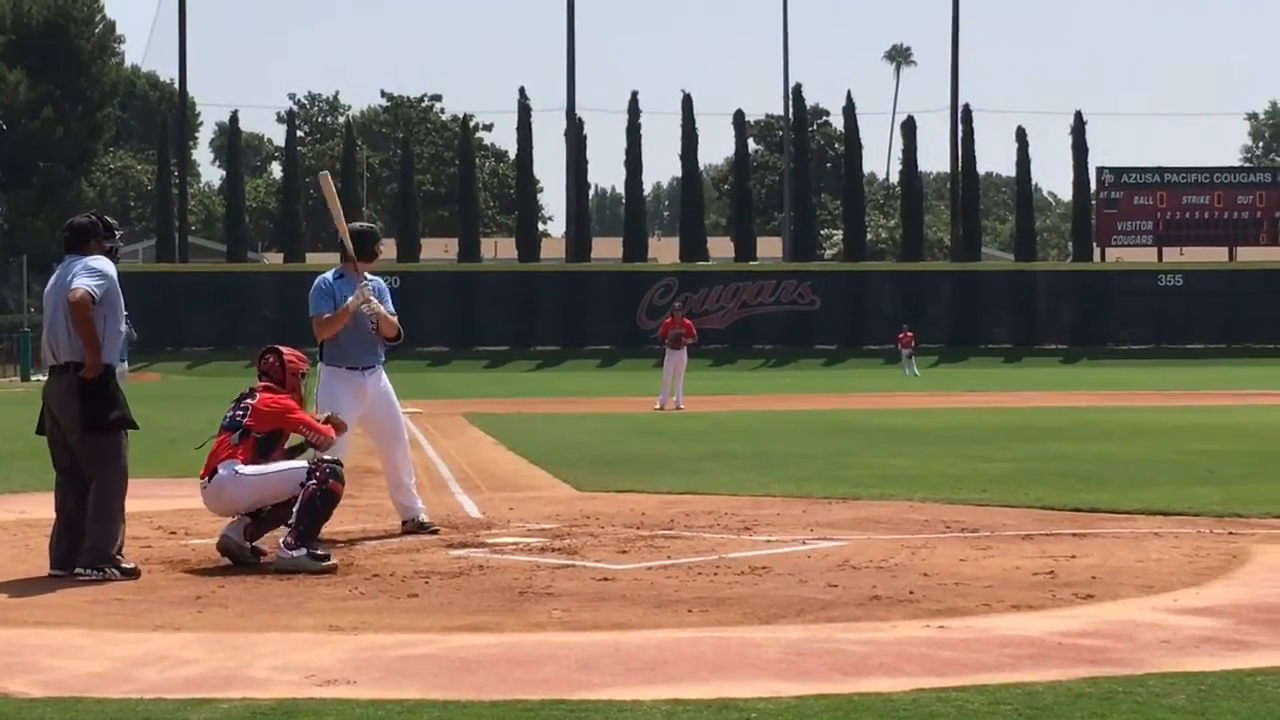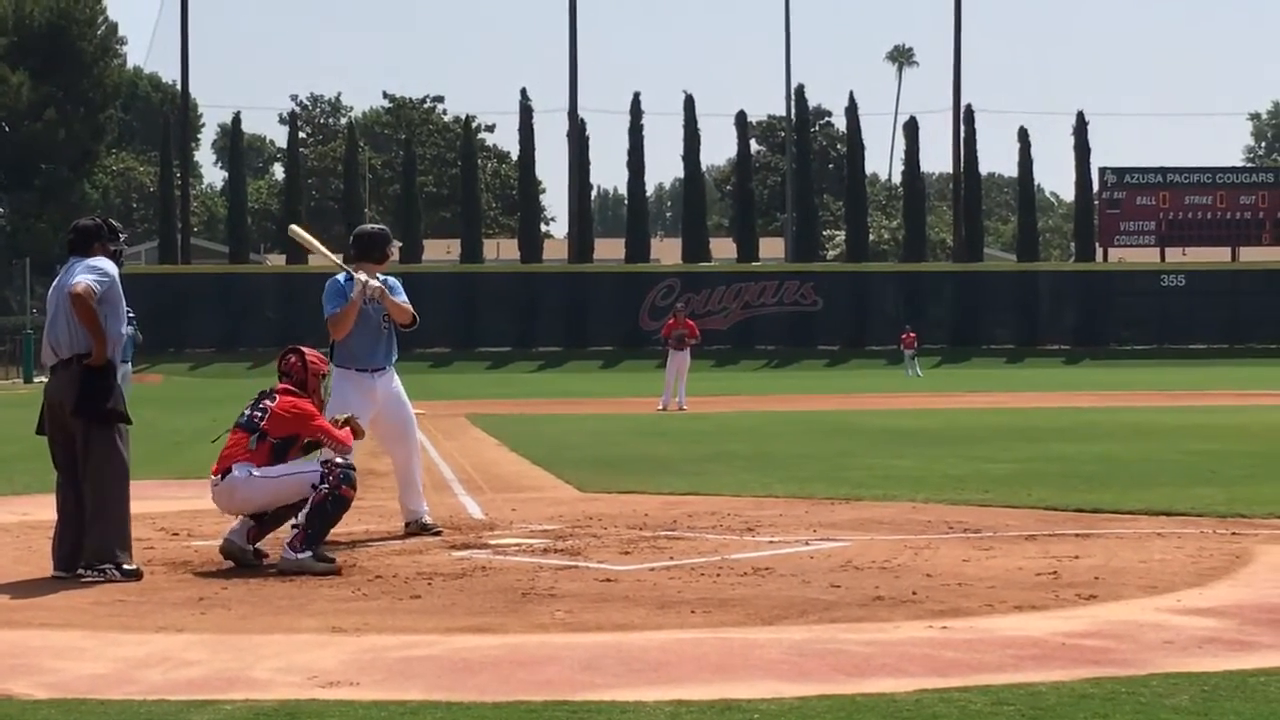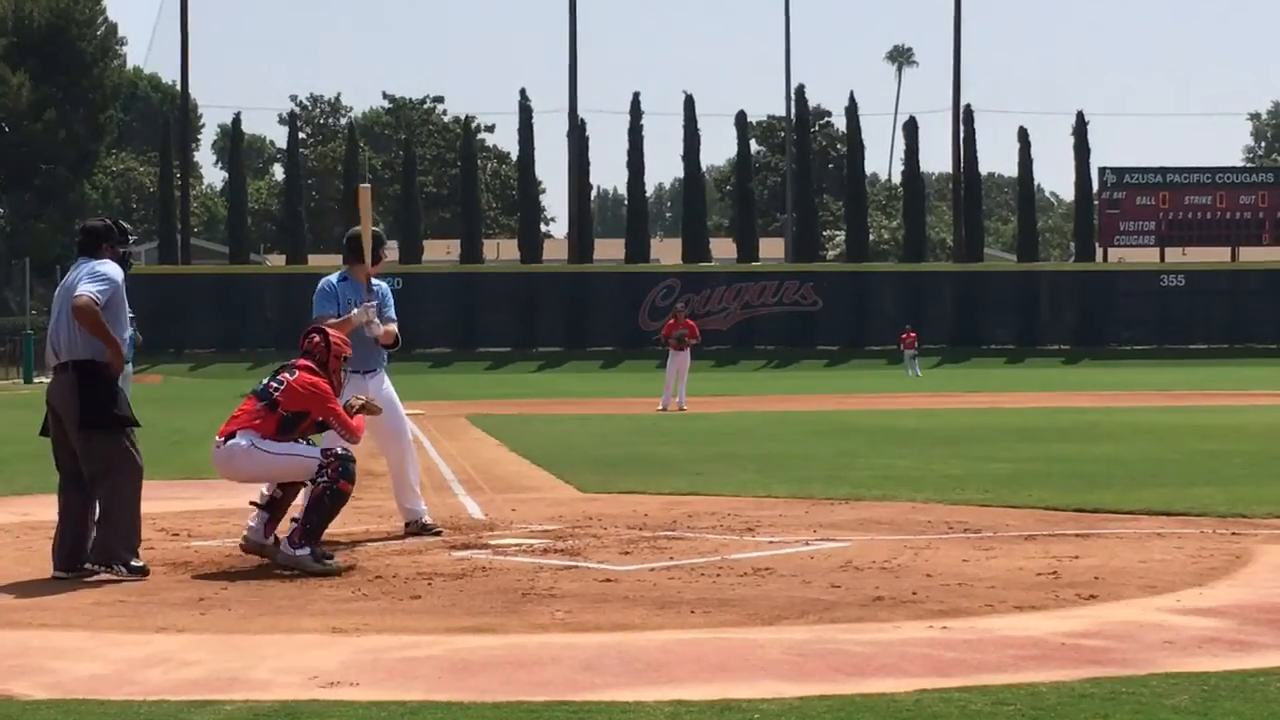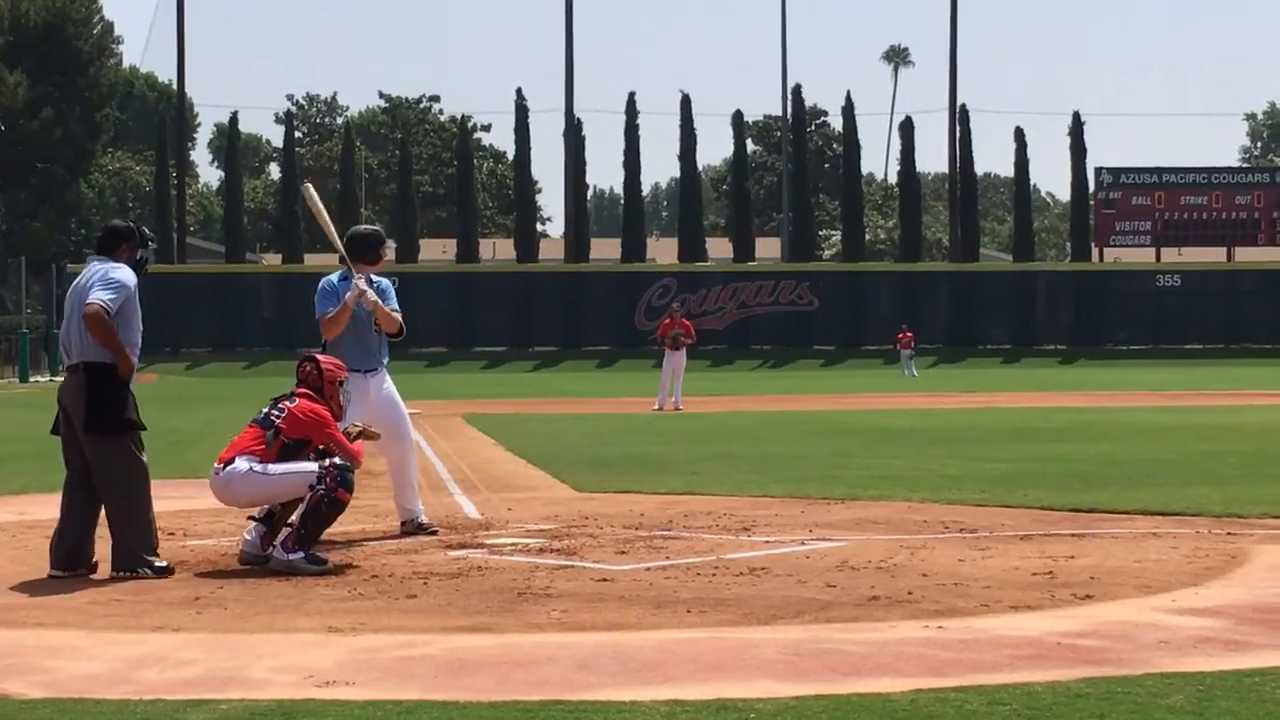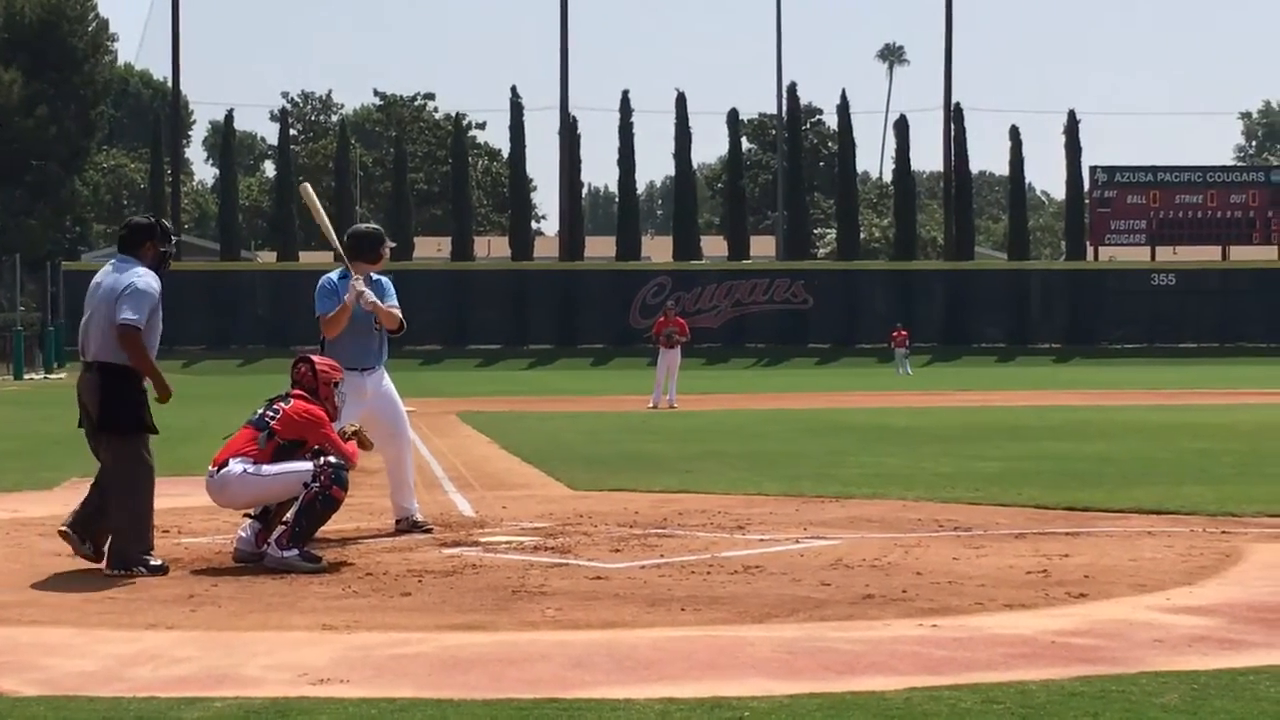
dt=0.3s
person 1, frame 1
left shoulder: (56, 278)
right shoulder: (98, 267)
right elbow: (78, 300)
right wrist: (94, 354)
left hip: (58, 382)
right hip: (89, 382)
left knee: (71, 475)
right knee: (108, 472)
left ankle: (65, 556)
right ankle: (99, 558)
person 1, frame 2
left shoulder: (61, 278)
right shoulder: (100, 267)
right elbow: (80, 294)
right wrist: (101, 339)
left hip: (59, 381)
right hip: (89, 380)
left knee: (72, 474)
right knee: (109, 471)
left ankle: (69, 558)
right ankle: (104, 559)
person 1, frame 3
left shoulder: (71, 278)
right shoulder: (106, 270)
right elbow: (83, 306)
right wrist: (115, 345)
left hip: (62, 383)
right hip: (91, 383)
left knee: (75, 476)
right knee: (121, 468)
left ankle: (70, 558)
right ankle: (114, 553)
person 1, frame 4
left shoulder: (83, 277)
right shoulder: (119, 275)
left elbow: (83, 322)
right elbow: (95, 315)
right wrist: (124, 356)
left hip: (75, 383)
right hip: (102, 385)
left knee: (82, 476)
right knee: (127, 472)
left ankle: (68, 556)
right ankle: (134, 557)
person 1, frame 5
left shoulder: (104, 275)
right shoulder: (143, 280)
left elbow: (100, 330)
right elbow: (128, 334)
right wrist: (157, 379)
left hip: (93, 378)
right hip: (118, 384)
left knee: (116, 467)
right knee: (134, 470)
left ankle: (83, 529)
right ankle: (129, 556)
person 2, frame 1
left shoulder: (377, 285)
right shoulder: (326, 284)
left elbow: (394, 333)
right elbow: (321, 331)
left wrist: (379, 312)
right wrist: (352, 304)
left hip: (375, 377)
right hip: (339, 379)
left knee: (396, 444)
right knee: (329, 451)
left ankle: (412, 514)
person 2, frame 2
left shoulder: (390, 284)
right shoulder: (338, 285)
left elbow: (408, 319)
right elbow: (336, 332)
left wrist: (382, 293)
right wrist: (358, 295)
left hip: (386, 379)
right hip: (349, 380)
left knee: (407, 445)
left ankle: (416, 516)
person 2, frame 3
left shoulder: (381, 289)
right shoulder: (330, 287)
left elbow: (392, 337)
left wrist: (380, 329)
right wrist: (356, 316)
left hip: (376, 380)
right hip: (341, 382)
left knee: (401, 445)
left ankle: (415, 516)
person 2, frame 4
left shoulder: (383, 286)
right shoulder: (331, 285)
left elbow: (396, 329)
right elbow: (328, 331)
left wrist: (375, 303)
right wrist: (349, 300)
left hip: (378, 379)
right hip: (343, 381)
left knee: (403, 443)
left ankle: (412, 515)
person 2, frame 5
left shoulder: (382, 284)
right shoulder: (331, 284)
left elbow: (396, 324)
right elbow: (329, 330)
left wrist: (375, 303)
right wrist: (350, 300)
left hip: (376, 378)
right hip: (340, 379)
left knee: (401, 441)
left ankle: (407, 513)
person 3, frame 1
left shoulder: (249, 401)
right shoulder: (278, 402)
right elbow: (326, 439)
left wrist: (306, 445)
right wrist: (328, 425)
left hip: (213, 490)
right hip: (231, 483)
left knee: (296, 491)
right knee: (328, 472)
left ankle: (237, 535)
right ankle: (294, 550)
person 3, frame 2
left shoulder: (270, 399)
right shoulder: (298, 405)
right elbow: (343, 446)
left wrist: (319, 440)
right wrist: (344, 427)
left hip: (226, 486)
right hip: (243, 482)
left knee: (298, 489)
right knee: (341, 474)
left ankle: (240, 537)
right ankle: (300, 552)
person 3, frame 3
left shoulder: (289, 373)
right shoulder: (314, 384)
right elbow: (353, 435)
left wrist: (343, 413)
right wrist: (356, 413)
left hip: (226, 450)
right hip: (243, 450)
left knee: (300, 453)
right knee: (340, 466)
left ankle: (260, 532)
right ankle: (298, 547)
person 3, frame 4
left shoulder: (289, 403)
right shoulder: (315, 411)
left elbow: (292, 452)
right elbow: (354, 460)
left wrist: (341, 440)
right wrist: (356, 440)
left hip: (225, 477)
right hip: (242, 476)
left knee: (300, 478)
right knee: (338, 477)
left ankle: (256, 544)
right ankle: (291, 552)
person 3, frame 5
left shoulder: (284, 404)
right shoulder: (310, 412)
left elbow: (291, 452)
right elbow: (349, 460)
left wrist: (336, 441)
right wrist: (350, 439)
left hip: (221, 479)
right hip: (237, 479)
left knee: (297, 476)
right knee: (333, 475)
left ankle: (251, 541)
right ankle: (286, 549)
